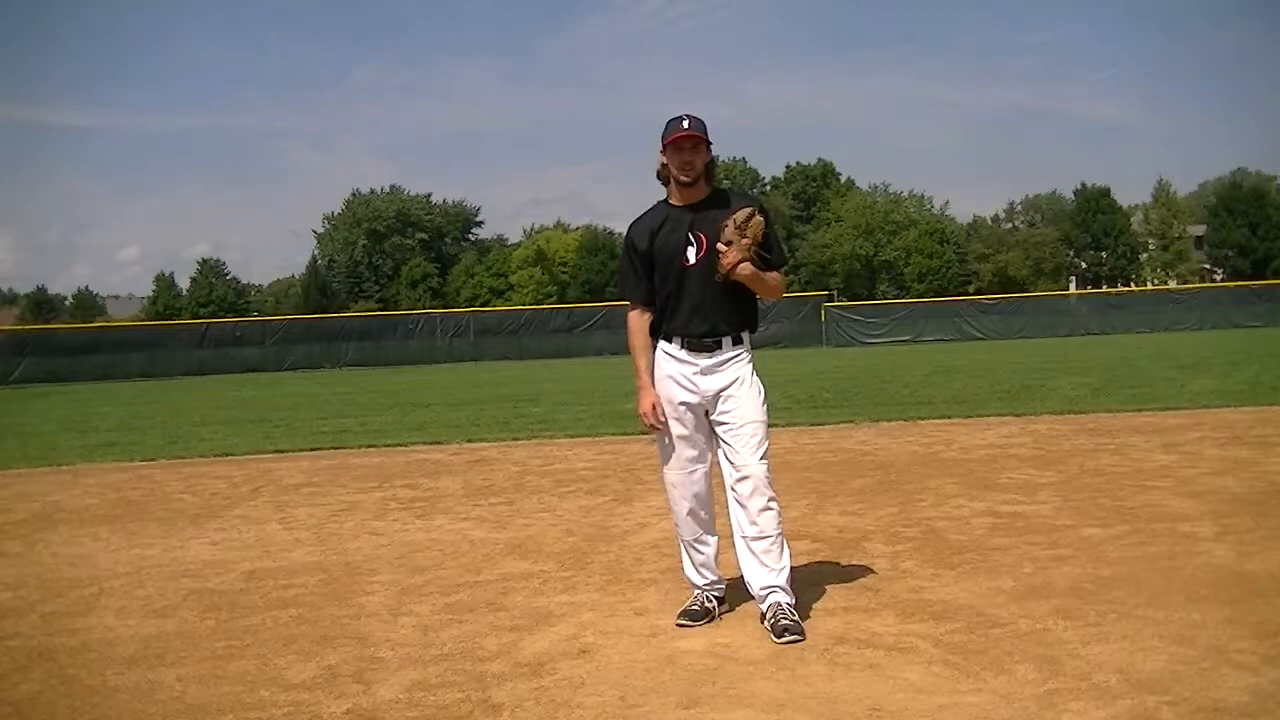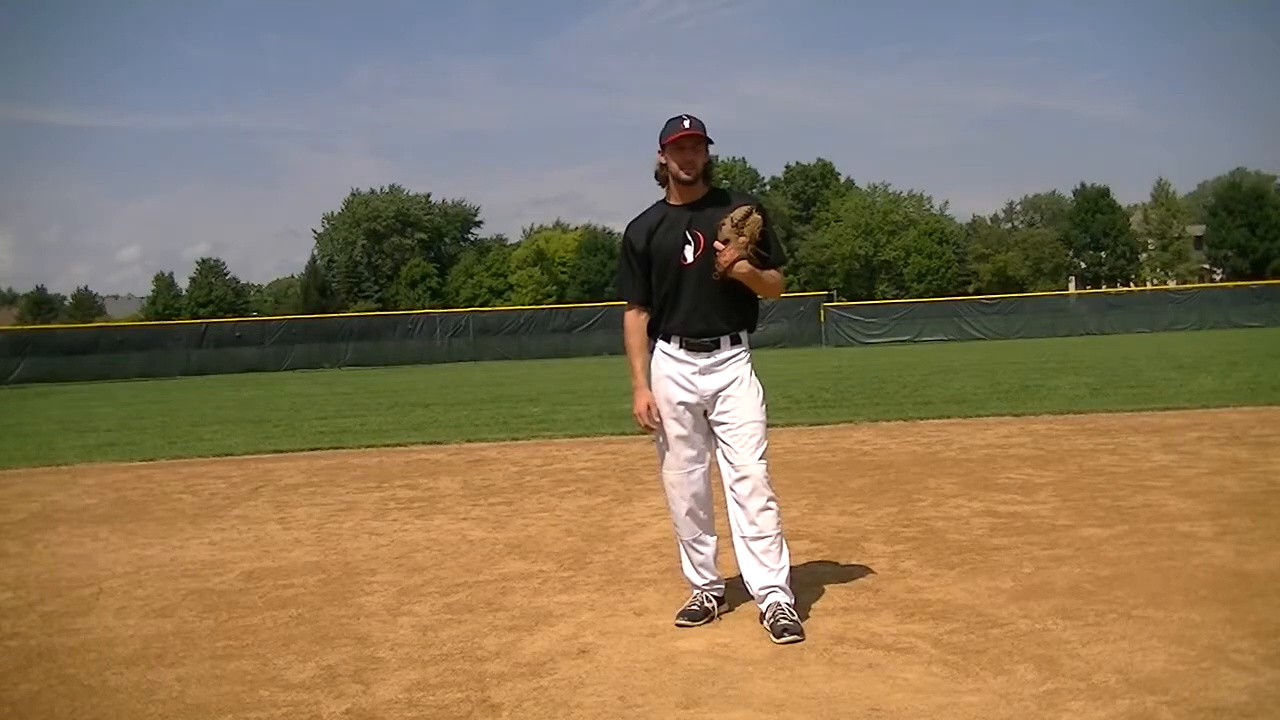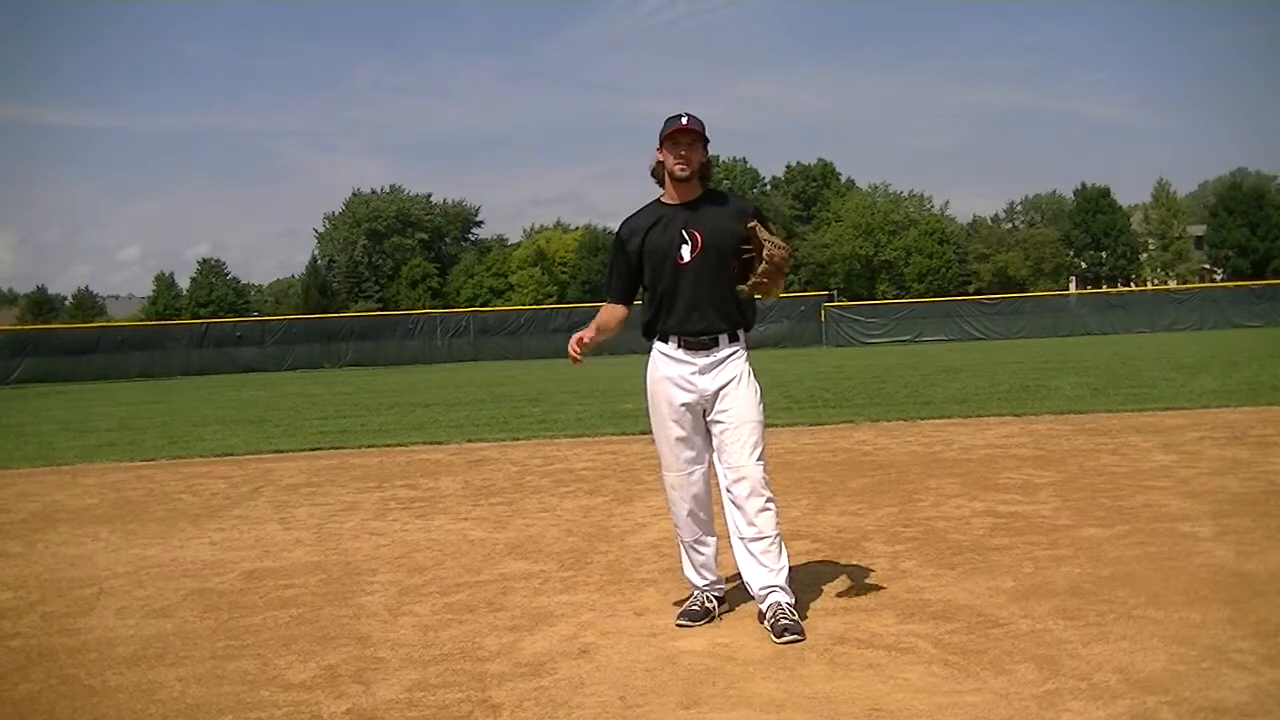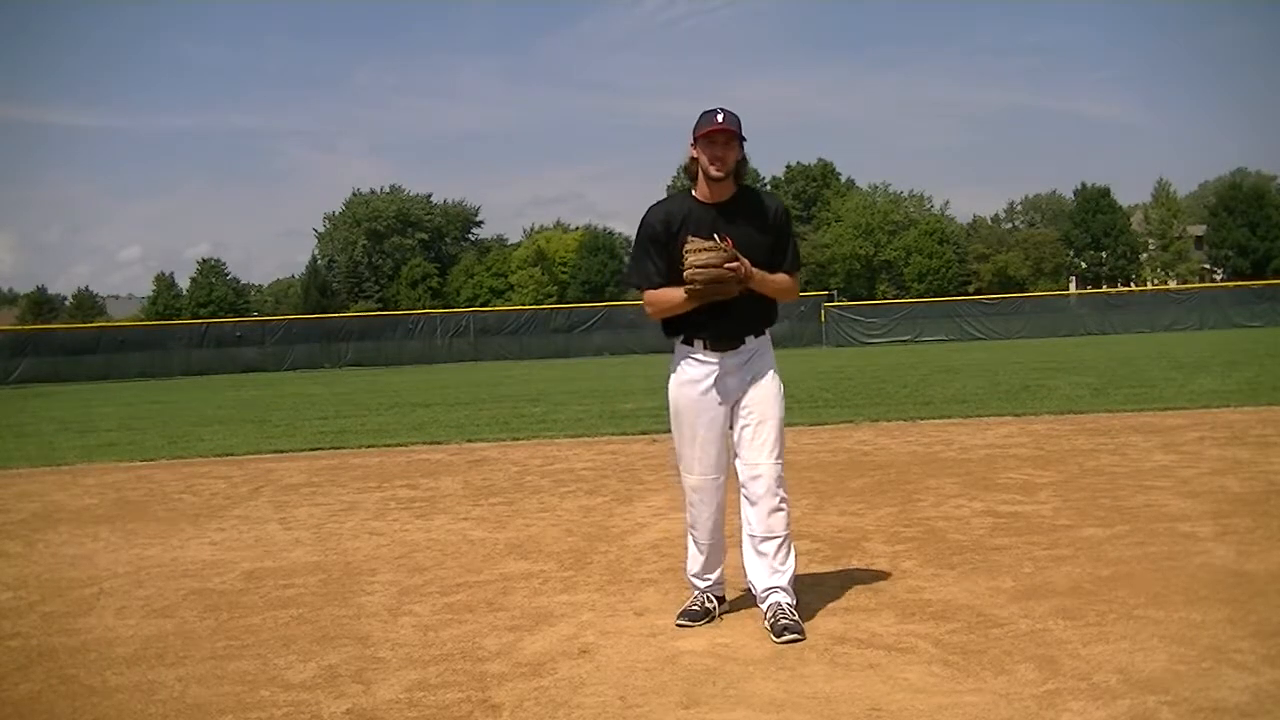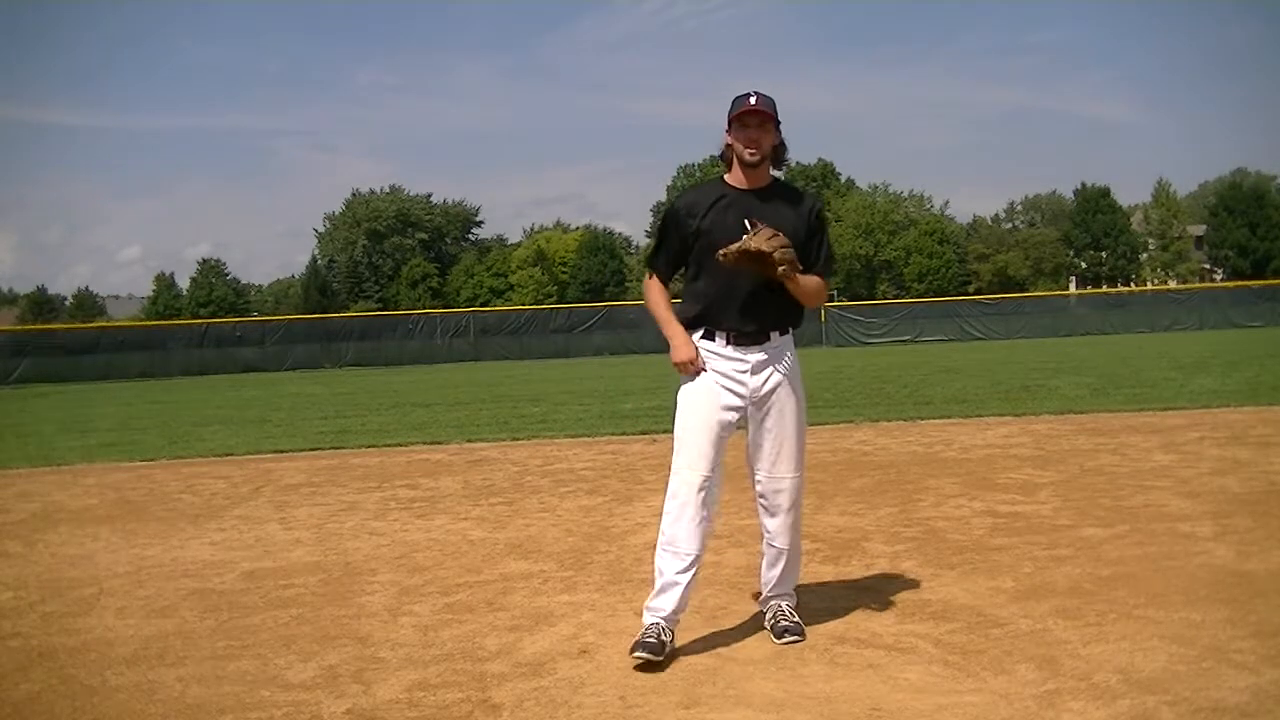
dt=0.7s
person 1, frame 1
left shoulder: (743, 210)
right shoulder: (645, 228)
left elbow: (777, 286)
right elbow: (639, 311)
left wrist: (746, 272)
right wrist: (644, 385)
left hip: (734, 362)
right hip: (674, 365)
left knee: (751, 477)
right knee: (684, 483)
left ankle: (775, 596)
right ankle: (706, 588)
person 1, frame 2
left shoulder: (742, 208)
right shoulder: (643, 228)
left elbow: (775, 285)
right elbow: (636, 311)
left wrist: (744, 270)
right wrist: (640, 385)
left hip: (732, 361)
right hip: (672, 365)
left knee: (750, 478)
right knee: (683, 483)
left ankle: (774, 596)
right ankle: (706, 588)
person 1, frame 3
left shoulder: (737, 212)
right shoulder: (637, 227)
right elbow: (619, 305)
right wrist: (592, 333)
left hip: (728, 360)
right hip: (668, 364)
left knee: (746, 477)
right knee: (683, 484)
left ankle: (774, 596)
right ankle: (705, 589)
person 1, frame 4
left shoulder: (768, 211)
right shoulder: (662, 217)
left elbow: (790, 287)
right elbow: (652, 303)
left wrist: (751, 276)
left hip: (755, 358)
right hip: (695, 364)
left knee: (764, 479)
right knee: (701, 484)
left ankle: (776, 595)
right ankle: (707, 589)
person 1, frame 5
left shoulder: (803, 208)
right shoulder: (690, 205)
left elbow: (819, 295)
right elbow: (654, 279)
left wrist: (785, 271)
right wrist: (676, 332)
left hip: (776, 358)
right hip: (712, 360)
left knee: (782, 487)
right knee: (690, 484)
left ankle: (779, 599)
right ankle: (660, 620)
